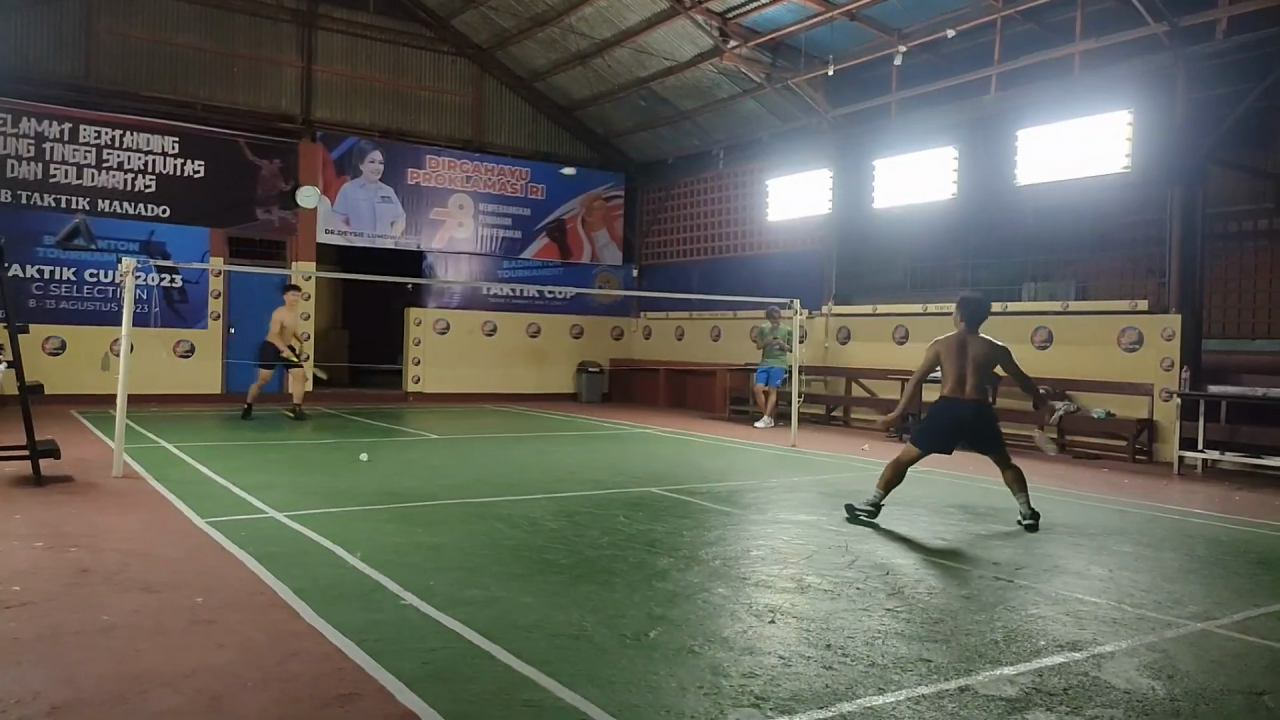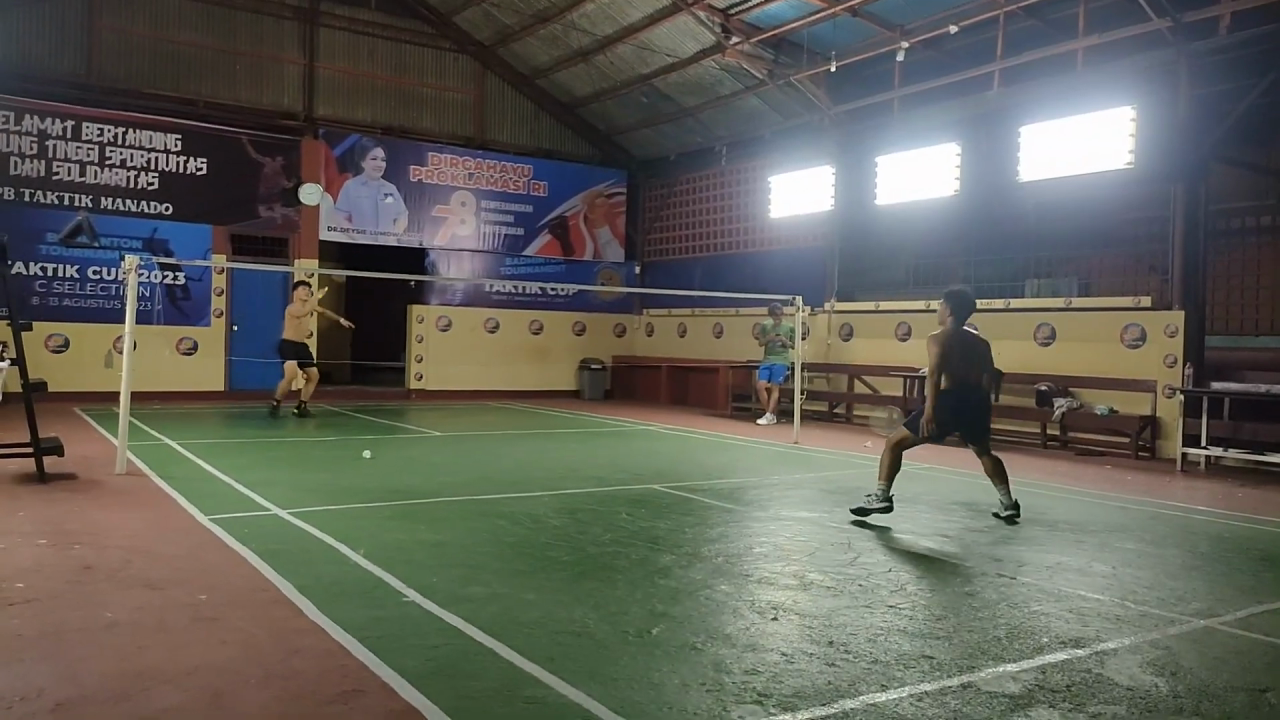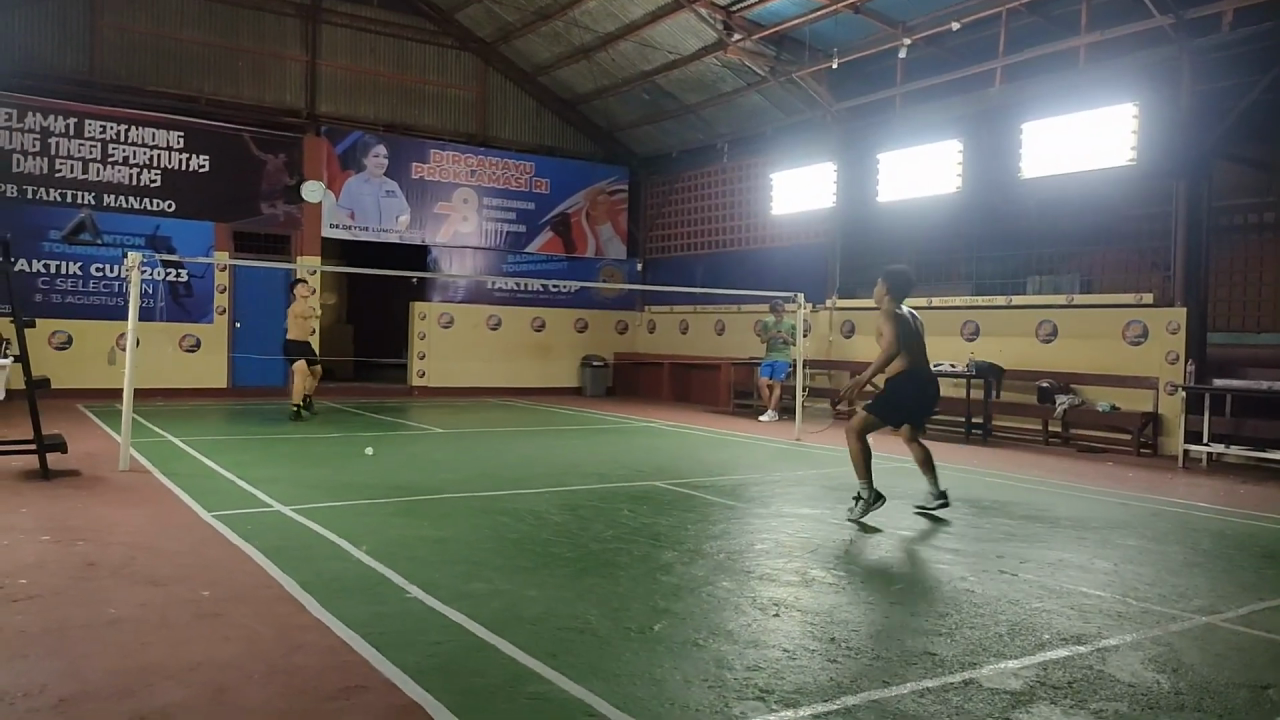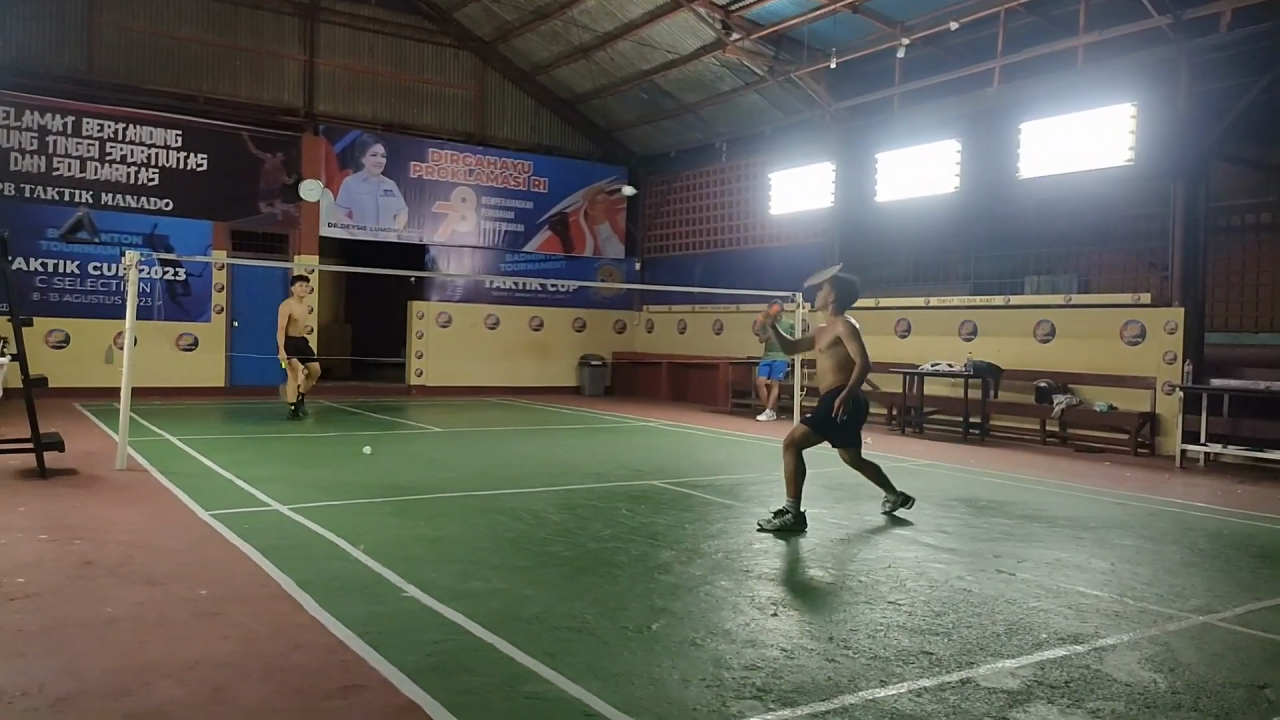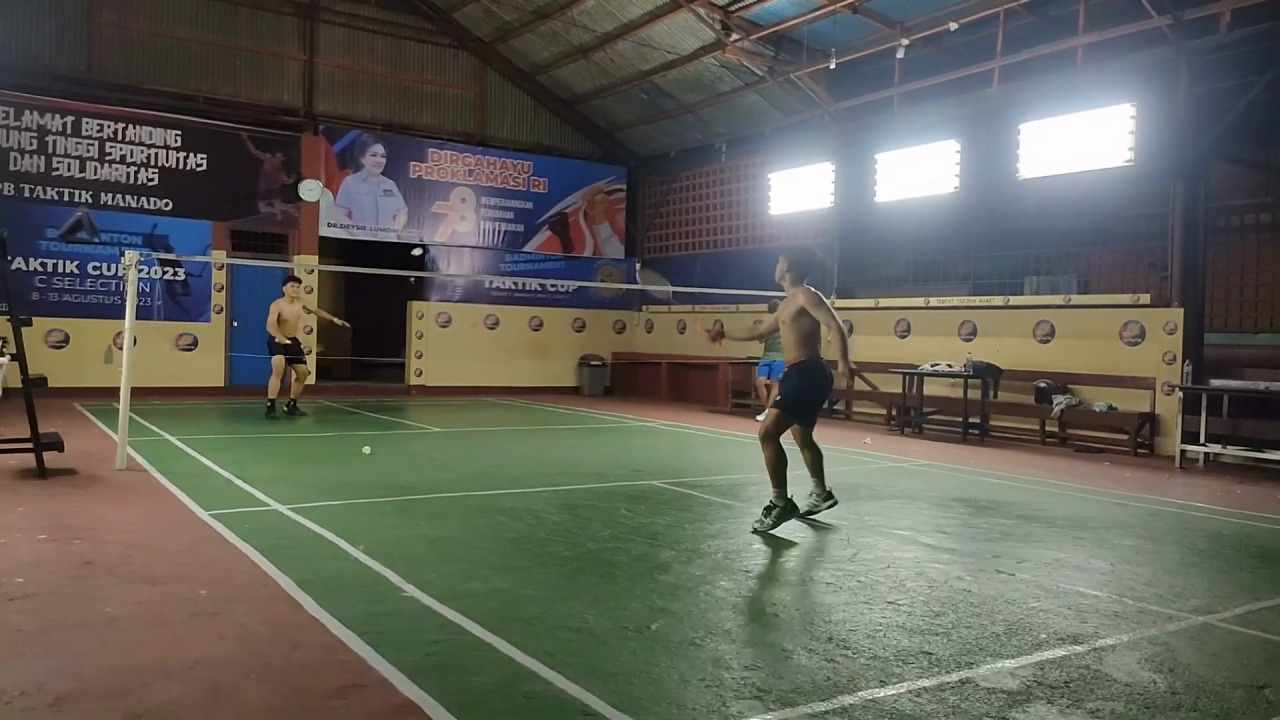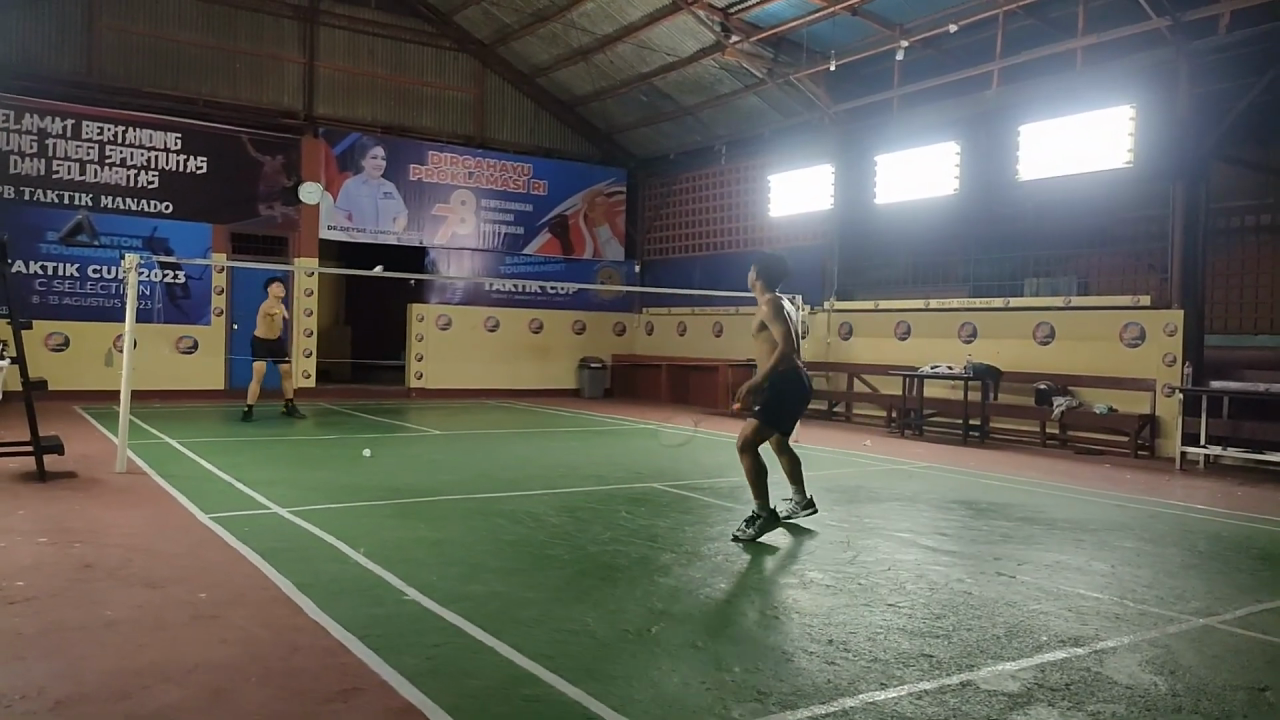
dt=0.3s
person 1, frame 1
left shoulder: (941, 344)
right shoulder: (994, 349)
left elbow: (918, 379)
right elbow: (1021, 379)
left wrist: (898, 412)
right wrist: (1039, 401)
left hip: (946, 409)
right hip: (979, 413)
left knee: (904, 459)
right knee: (1005, 463)
left ankle: (872, 503)
right ankle: (1027, 512)
person 1, frame 2
left shoulder: (939, 339)
right shoulder: (980, 343)
left elbow: (934, 373)
right elbow: (989, 380)
left wrist: (929, 411)
left hip: (949, 401)
right hip: (976, 403)
left knee: (893, 443)
right knee: (984, 452)
left ankle: (881, 498)
right ankle: (1008, 503)
person 1, frame 3
left shoulder: (888, 315)
right shoulder: (911, 316)
left elbow: (893, 347)
left wrist: (864, 378)
left hip: (906, 384)
right hip: (925, 384)
left knee: (854, 430)
right knee: (910, 438)
left ankle: (868, 495)
right ankle: (936, 493)
person 1, frame 4
left shoulder: (843, 325)
right shoulder: (823, 330)
left elbow: (863, 363)
right elbow: (790, 348)
left wrist: (846, 393)
right wrist: (772, 326)
left hip: (843, 402)
right hip: (834, 401)
left knee: (792, 444)
right knee: (852, 457)
left ankle: (792, 514)
right ankle: (896, 498)
person 1, frame 5
left shoulder: (806, 295)
right shoulder: (787, 304)
left elbow: (837, 328)
right elbow: (761, 331)
left wrist: (842, 360)
right wrist: (725, 334)
left hip: (807, 375)
right hip: (799, 376)
left knee: (768, 433)
right knee: (802, 438)
left ankle: (780, 504)
right ankle: (821, 494)
person 1, frame 6
left shoulder: (770, 304)
right shoulder: (781, 304)
left elbow: (787, 347)
left wrist: (757, 381)
right wrist: (756, 385)
left hip: (785, 384)
right hip: (792, 383)
left knee: (745, 444)
right knee: (778, 442)
left ankle: (763, 515)
right ankle: (801, 501)
